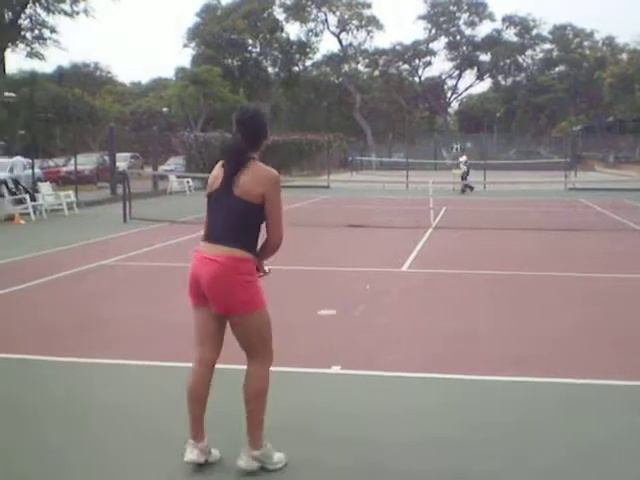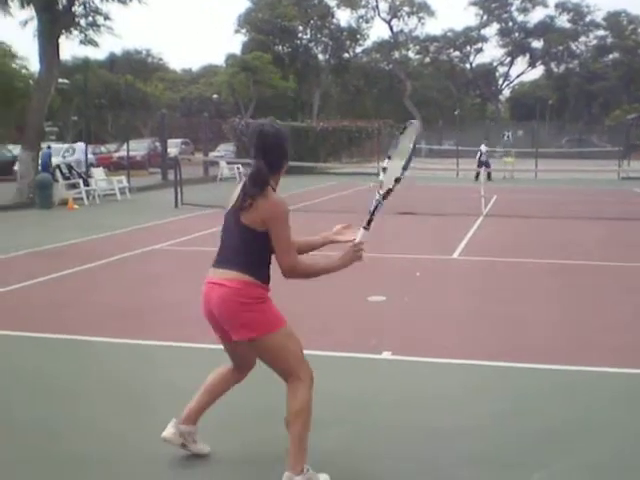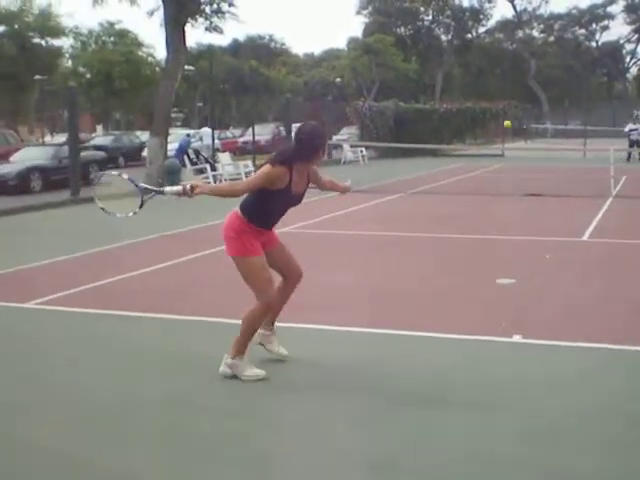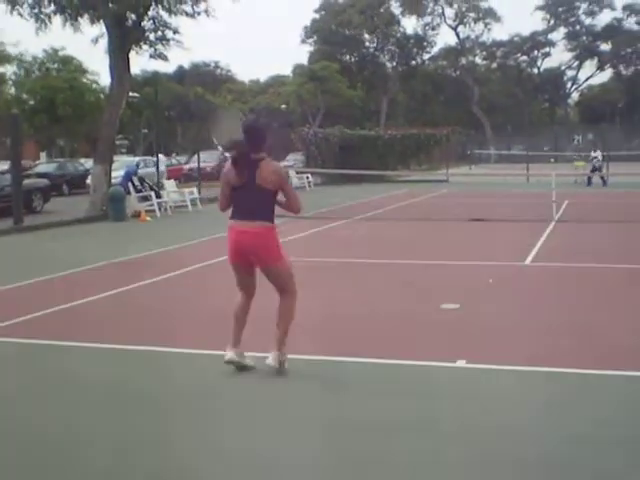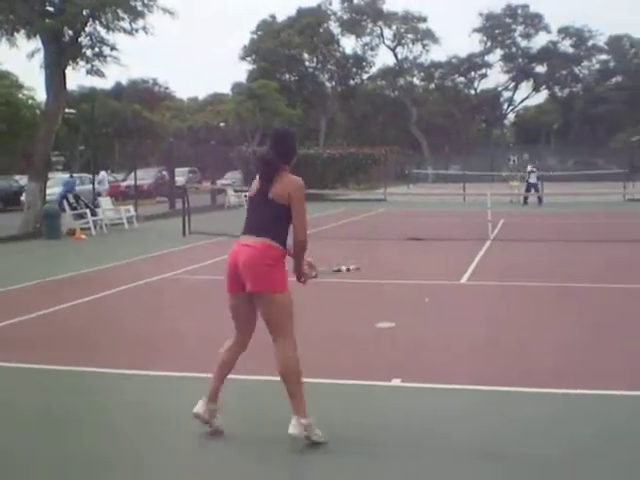
dt=1s
person 1, frame 1
left shoulder: (219, 170)
right shoulder: (266, 176)
left elbow: (214, 224)
right elbow: (275, 238)
right wrist: (256, 262)
left hip: (202, 264)
right hip: (234, 272)
left knee: (204, 359)
right knee: (260, 358)
left ankle: (197, 444)
right ankle: (255, 450)
person 1, frame 2
left shoulder: (244, 192)
right shoulder: (273, 204)
right elbow: (289, 267)
left wrist: (328, 238)
right wrist: (338, 263)
left hip: (215, 292)
right hip: (244, 298)
left knee: (242, 365)
right knee: (300, 378)
left ankle: (182, 426)
person 1, frame 3
left shoulder: (308, 171)
right shoulder: (278, 171)
left elbow: (323, 183)
right elbow: (239, 188)
left wrist: (342, 187)
right wrist: (203, 188)
left hip: (262, 231)
right hip: (241, 232)
left knee: (293, 274)
right knee: (267, 297)
left ankle: (266, 331)
right ankle: (233, 360)
person 1, frame 4
left shoulder: (231, 168)
right shoulder: (275, 170)
left elbow: (223, 205)
right elbow: (295, 208)
left hip: (236, 235)
right hip: (262, 237)
left knee: (246, 294)
right knee: (288, 292)
left ankle: (234, 349)
right ankle: (278, 353)
person 1, frame 5
left shoulder: (258, 180)
right shoulder: (294, 184)
right elbow: (300, 238)
left wrist: (296, 258)
right wrist: (299, 267)
left hip: (239, 253)
right hip: (263, 261)
left knee: (240, 338)
right knee: (284, 340)
left ankle: (209, 404)
right ankle: (300, 419)
